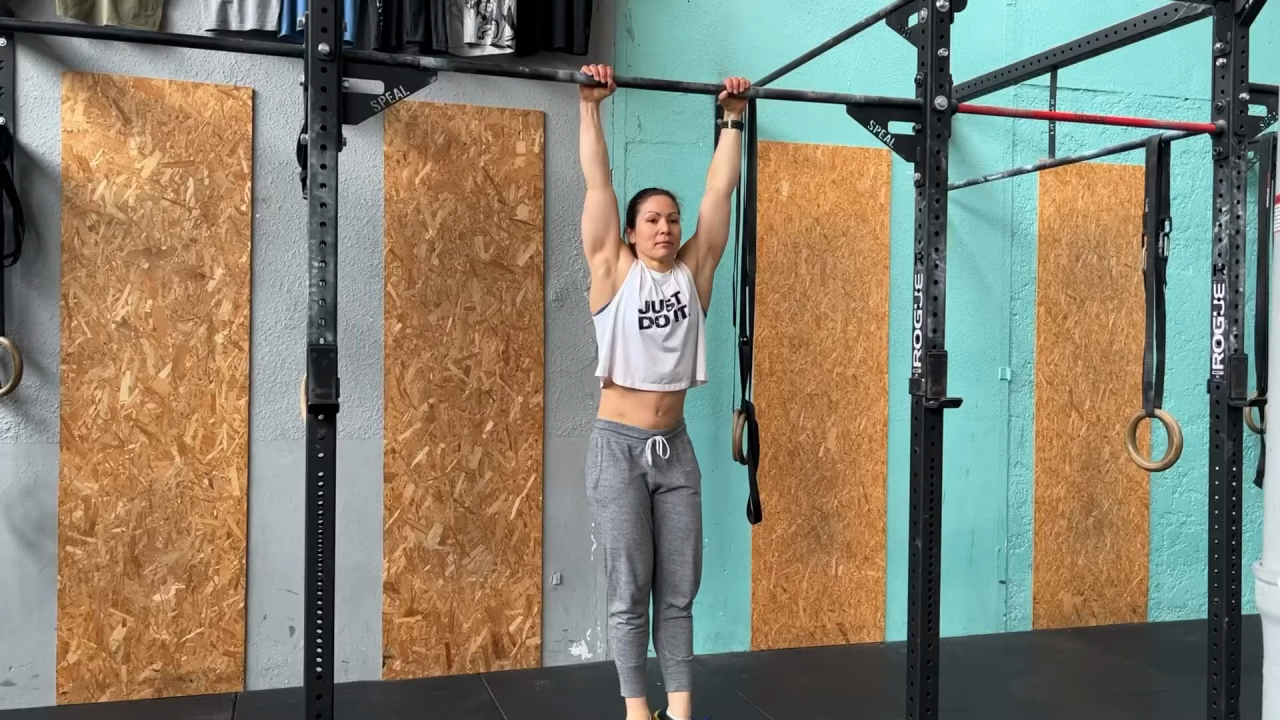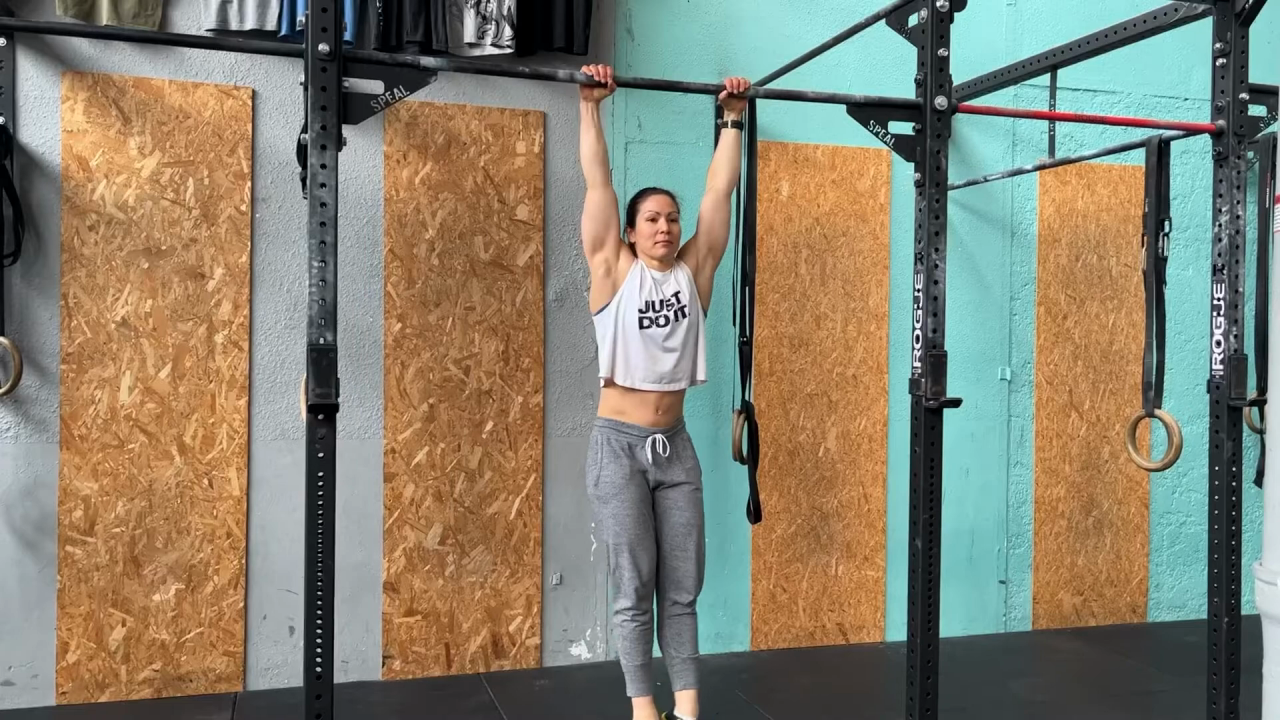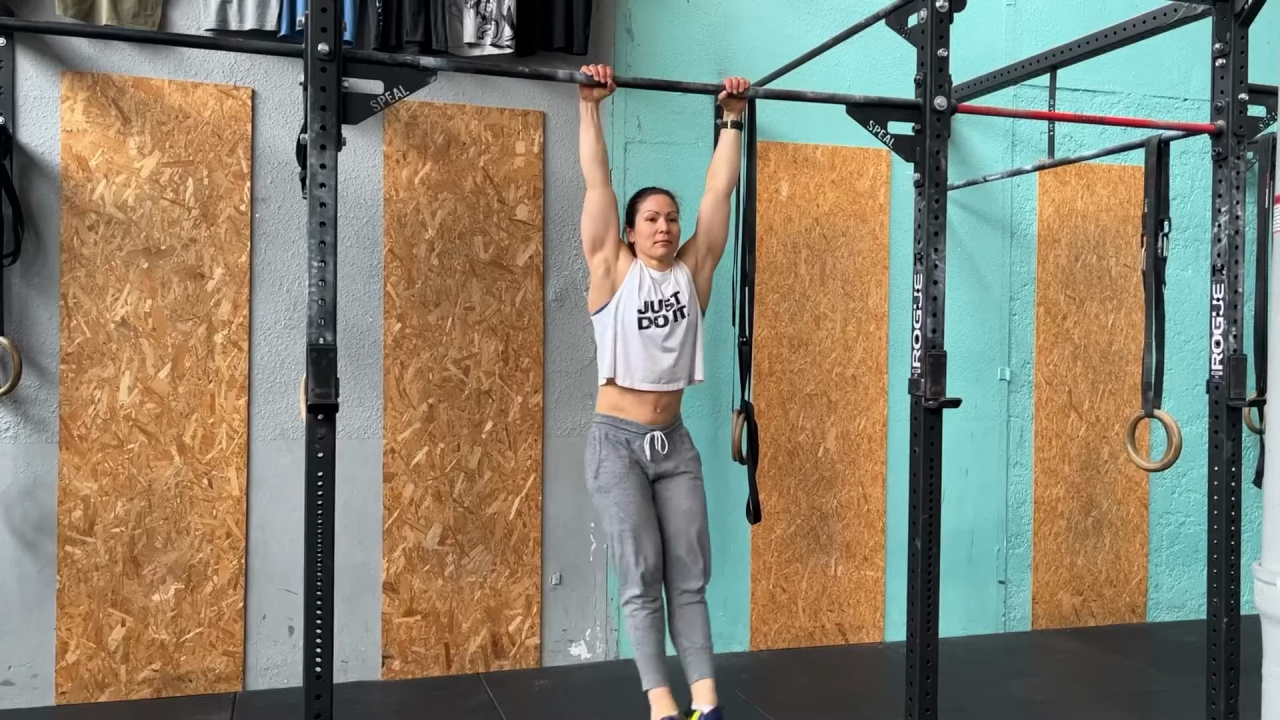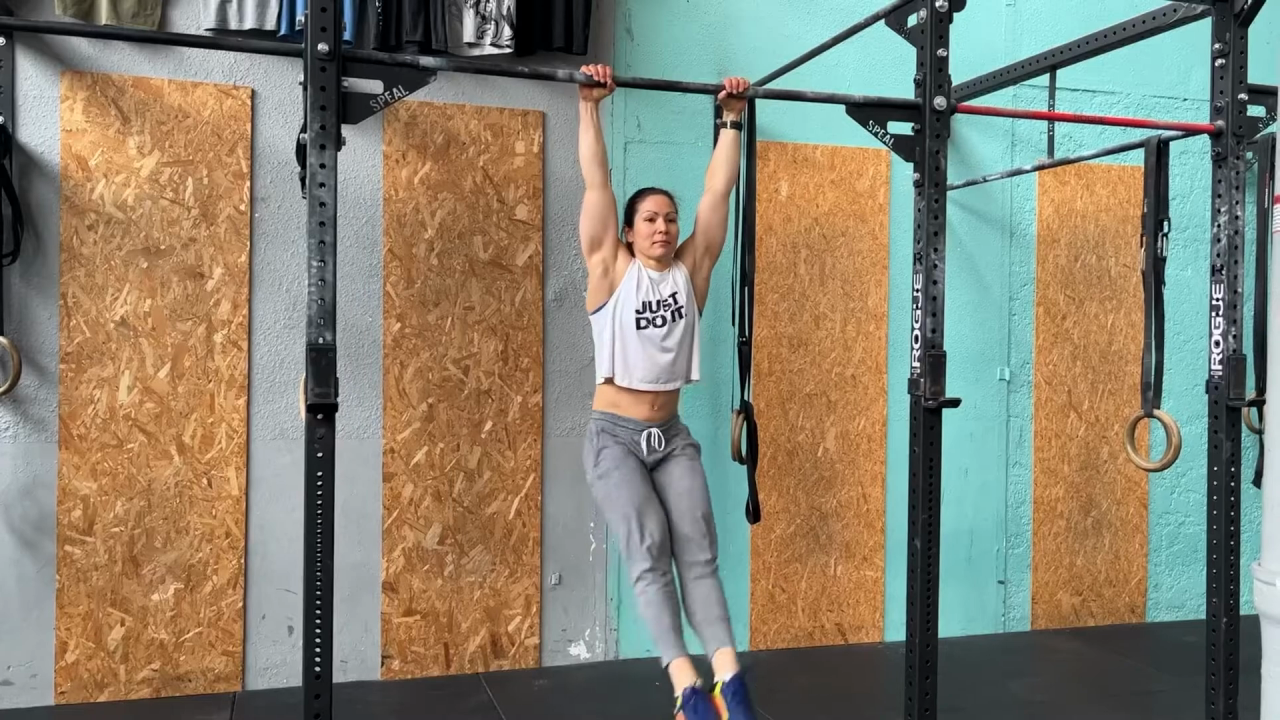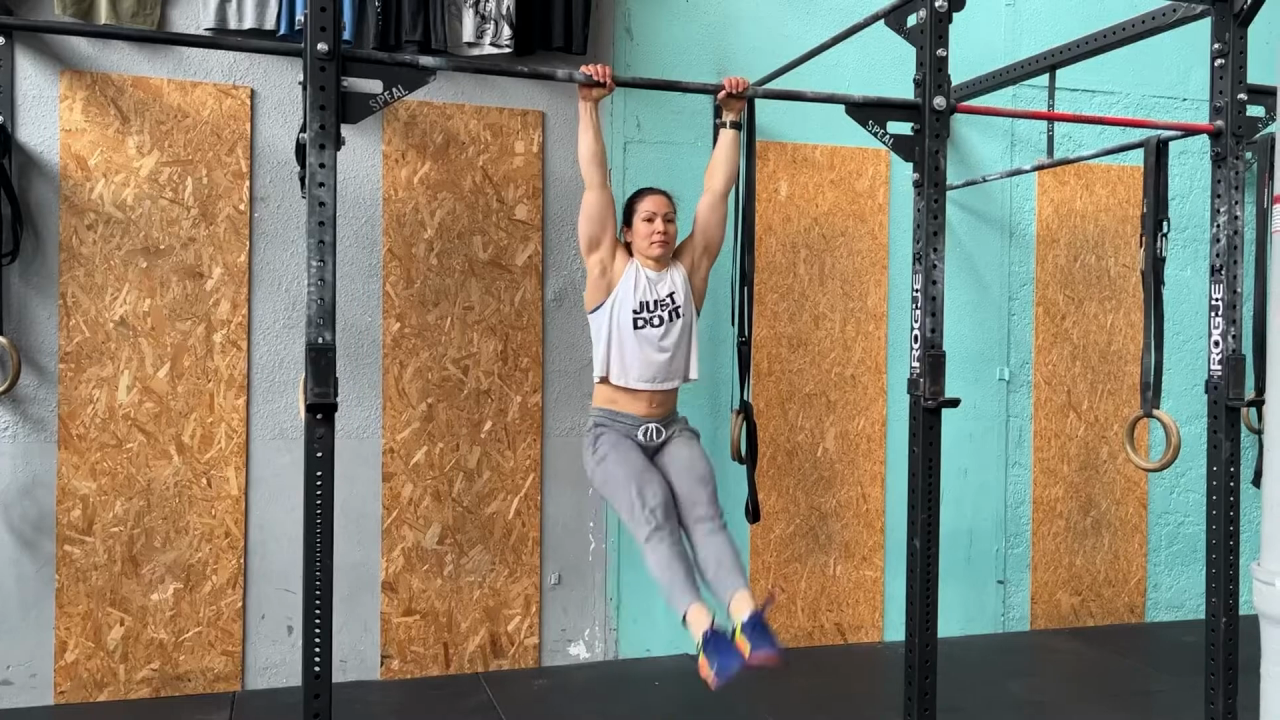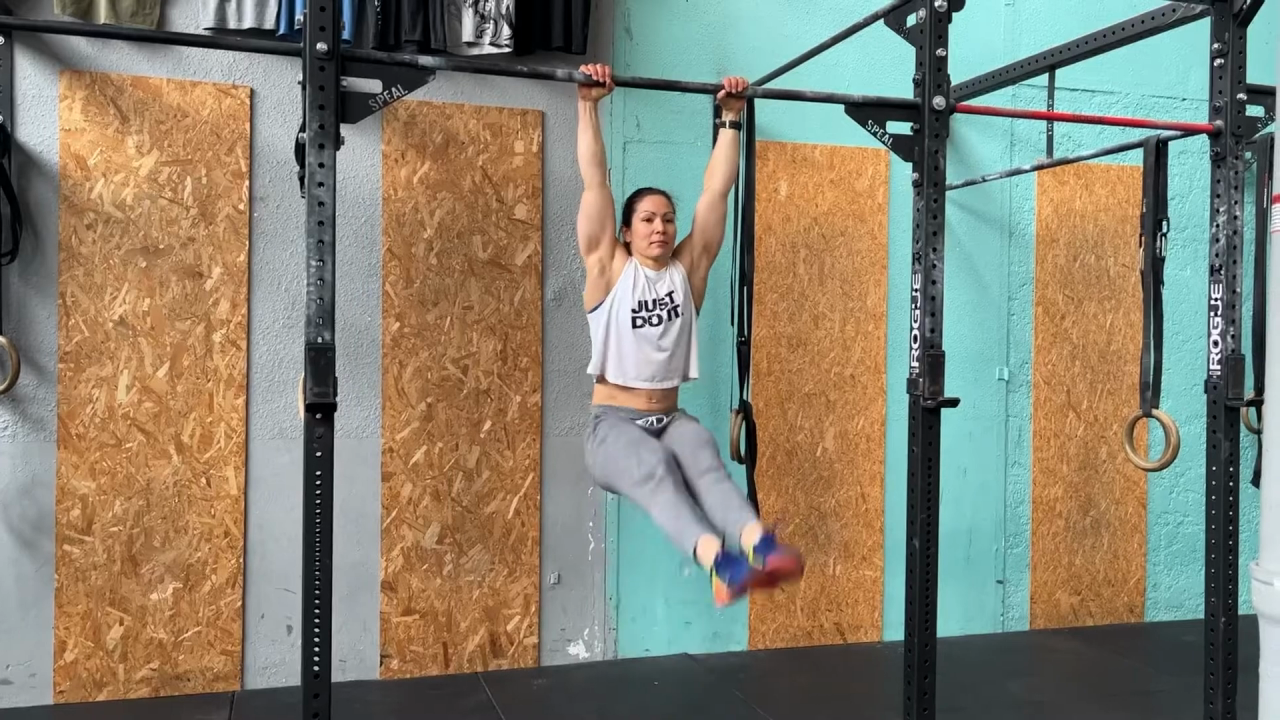
dt=0.1s
person 1, frame 1
left shoulder: (694, 271)
right shoulder: (613, 271)
left elbow: (719, 191)
right elbow: (597, 184)
left wrist: (733, 119)
right wrist: (590, 106)
left hip: (675, 448)
right hip: (618, 447)
left knee: (679, 594)
right knee: (629, 591)
person 1, frame 2
left shoulder: (694, 271)
right shoulder: (613, 270)
left elbow: (719, 192)
right elbow: (597, 185)
left wrist: (732, 119)
right wrist: (591, 107)
left hip: (675, 446)
right hip: (618, 444)
left knee: (682, 592)
right knee: (634, 589)
person 1, frame 3
left shoulder: (693, 270)
right shoulder: (612, 270)
left elbow: (719, 192)
right elbow: (597, 183)
left wrist: (733, 119)
right wrist: (589, 105)
left hip: (673, 442)
right hip: (616, 441)
left knee: (690, 578)
right knee: (642, 576)
person 1, frame 4
left shoulder: (692, 270)
right shoulder: (611, 270)
left elbow: (718, 193)
right elbow: (597, 186)
left wrist: (731, 119)
right wrist: (589, 106)
left hip: (671, 437)
right hip: (615, 436)
left knee: (699, 556)
right knee: (648, 551)
person 1, frame 5
left shoulder: (688, 272)
right shoulder: (608, 269)
left elbow: (716, 193)
right elbow: (596, 185)
left wrist: (731, 122)
right wrist: (588, 110)
left hip: (671, 429)
right hip: (613, 433)
left knee: (704, 507)
right knee: (654, 515)
left ankle: (749, 621)
right ankle: (707, 631)
person 1, frame 6
left shoulder: (687, 267)
right shoulder: (608, 267)
left elbow: (716, 193)
right elbow: (593, 184)
left wrist: (730, 120)
right wrist: (587, 105)
left hip: (671, 420)
right hip: (613, 425)
left knee: (706, 467)
right knee: (654, 469)
left ankle: (756, 544)
right ankle: (717, 558)
